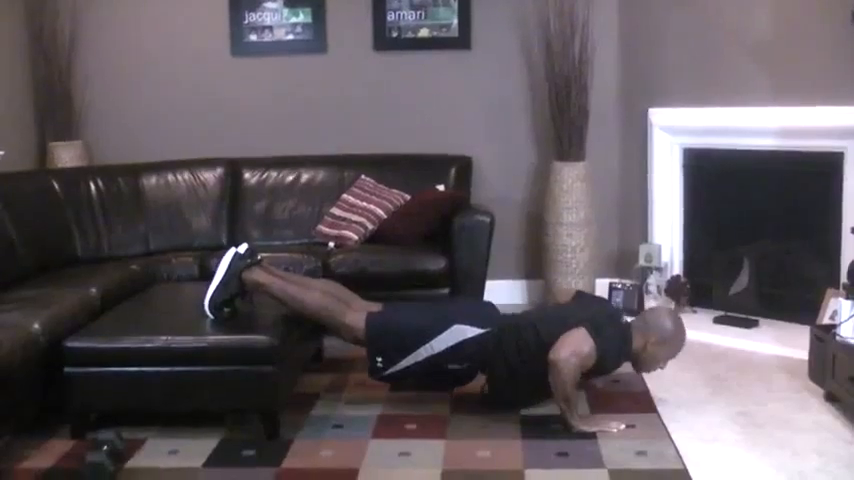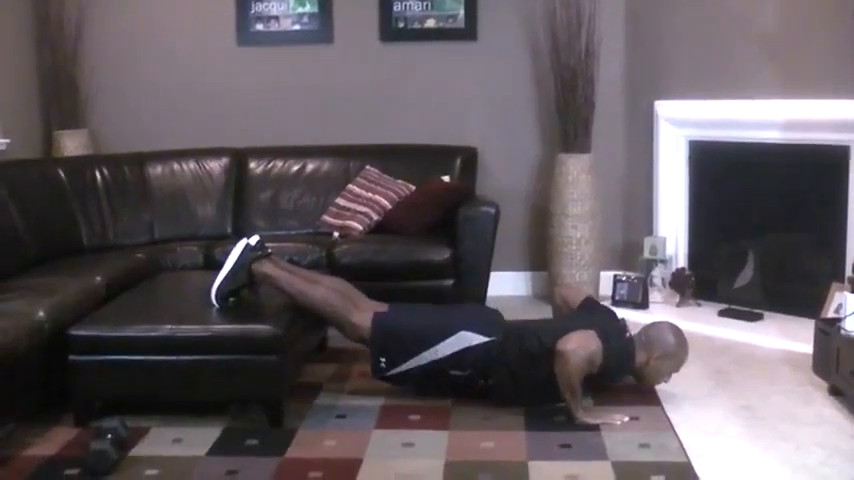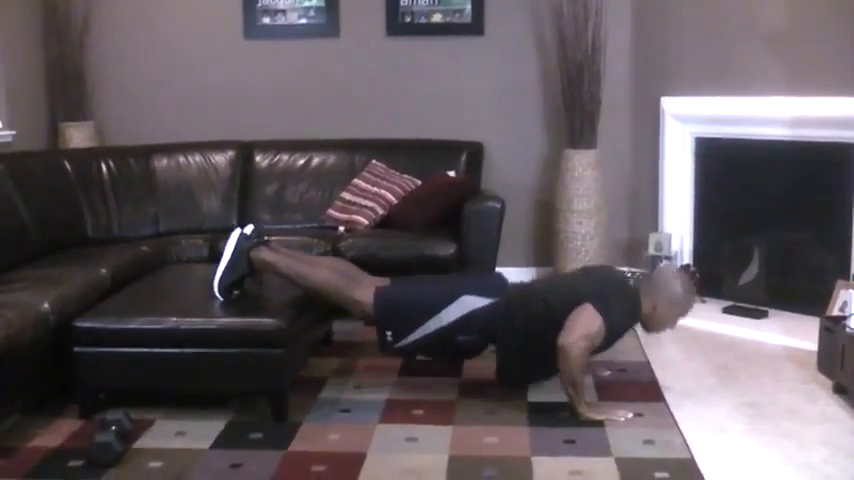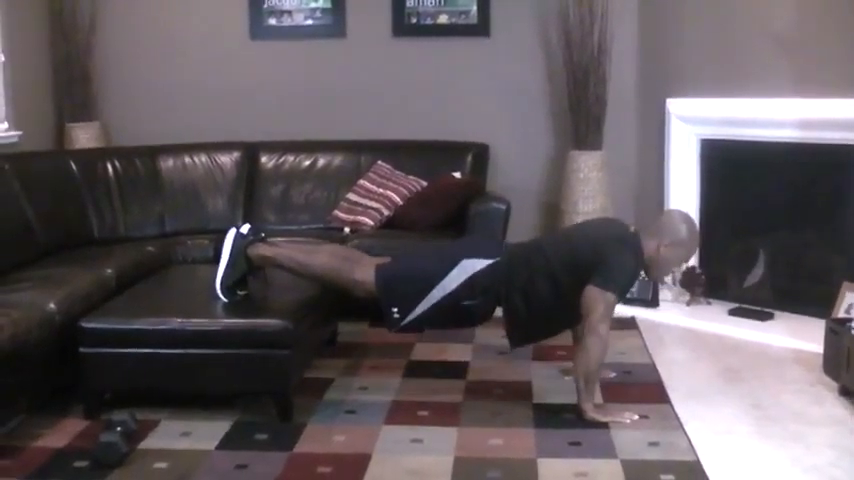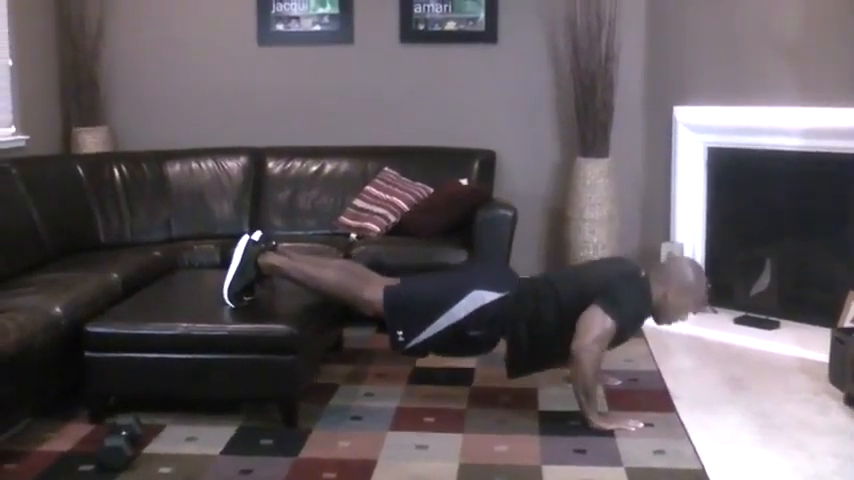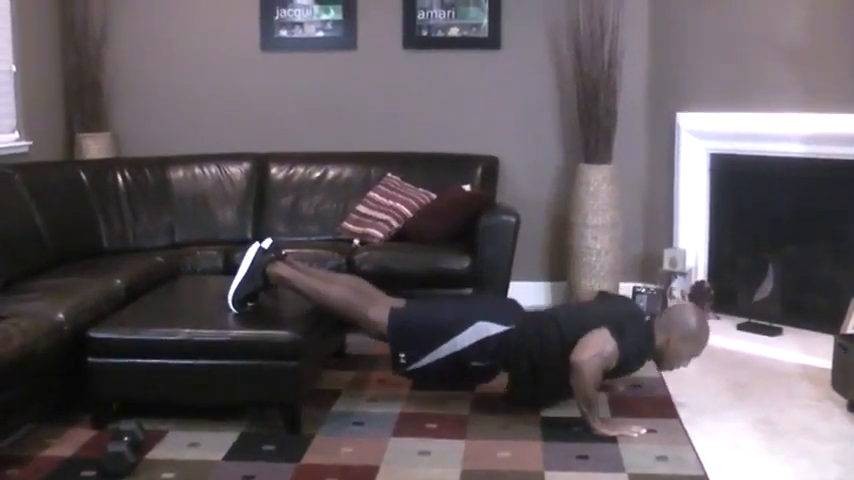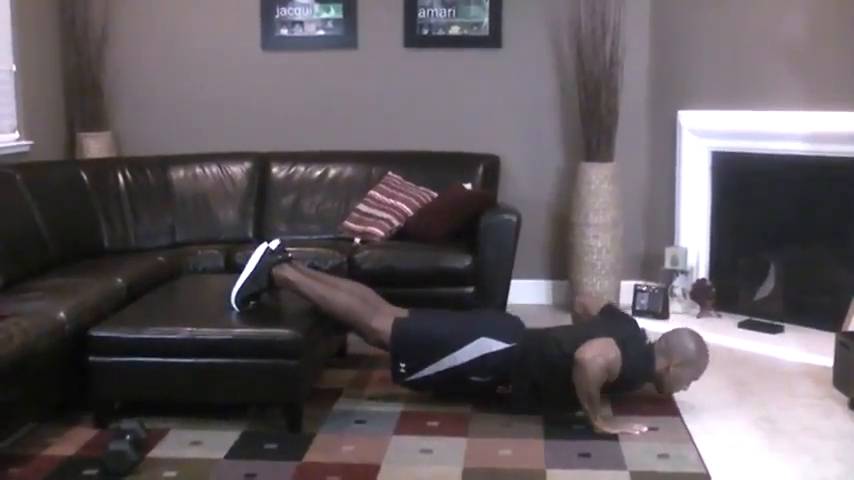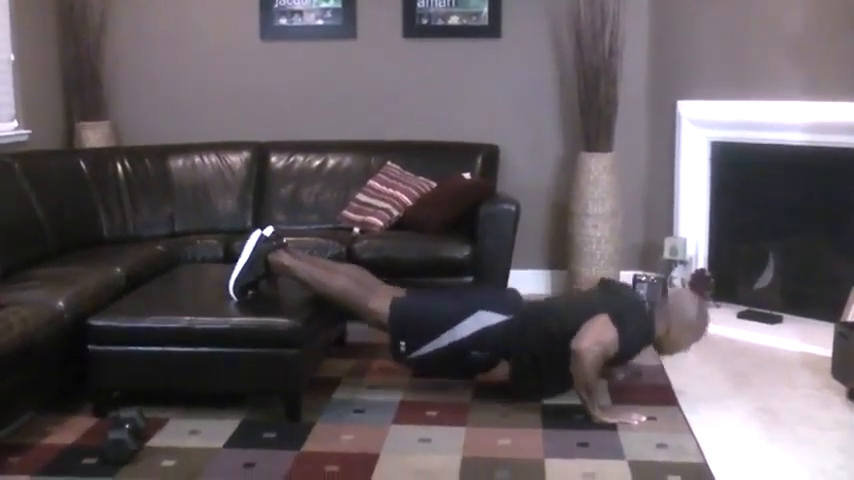
dt=0.3s
person 1, frame 1
left shoulder: (606, 315)
right shoulder: (612, 343)
left elbow: (562, 300)
right elbow: (562, 358)
right wrist: (575, 417)
left hip: (478, 325)
right hip: (470, 343)
left knee: (360, 312)
right knee: (353, 323)
left ankle: (251, 267)
right ankle: (247, 276)
person 1, frame 2
left shoulder: (609, 324)
right shoulder: (617, 353)
left elbow: (567, 292)
right elbow: (569, 352)
right wrist: (580, 410)
left hip: (481, 330)
right hip: (474, 351)
left knee: (366, 312)
right knee: (360, 324)
left ankle: (262, 259)
right ankle: (257, 268)
person 1, frame 3
left shoulder: (613, 283)
right shoulder: (619, 304)
right elbow: (570, 343)
left wrist: (577, 369)
right wrist: (582, 405)
left hip: (484, 298)
right hip: (478, 314)
left knee: (367, 289)
right knee: (362, 299)
left ankle: (258, 248)
right ankle: (255, 254)
person 1, frame 4
left shoulder: (618, 238)
right shoulder: (623, 257)
left elbow: (580, 309)
right elbow: (594, 329)
left wrist: (585, 363)
right wrist: (590, 405)
left hip: (487, 264)
right hip: (480, 277)
left knee: (367, 266)
right knee: (363, 278)
left ankle: (255, 245)
right ankle: (253, 252)
person 1, frame 5
left shoulder: (627, 276)
right shoulder: (632, 299)
right elbow: (584, 346)
left wrist: (592, 374)
right wrist: (595, 414)
left hip: (497, 294)
right hip: (489, 307)
left knee: (378, 287)
right knee: (372, 298)
left ankle: (268, 251)
right ankle: (262, 260)
person 1, frame 6
left shoulder: (628, 314)
right shoulder: (635, 339)
right elbow: (582, 360)
left wrist: (595, 379)
right wrist: (597, 421)
left hip: (500, 321)
right hip: (492, 339)
left knee: (383, 307)
right knee: (377, 318)
left ankle: (276, 261)
right ankle: (270, 269)
person 1, frame 7
left shoulder: (629, 332)
right shoulder: (635, 361)
left elbow: (585, 301)
right elbow: (589, 360)
right wrist: (599, 419)
left hip: (502, 338)
right hip: (495, 357)
left knee: (386, 318)
right knee: (381, 327)
left ankle: (281, 264)
right ankle: (276, 272)
person 1, frame 8
left shoulder: (631, 305)
right shoulder: (635, 326)
left elbow: (585, 291)
right elbow: (584, 349)
right wrist: (598, 408)
left hip: (501, 313)
right hip: (493, 330)
left knee: (385, 296)
right knee: (379, 308)
left ankle: (278, 250)
right ankle: (273, 259)
